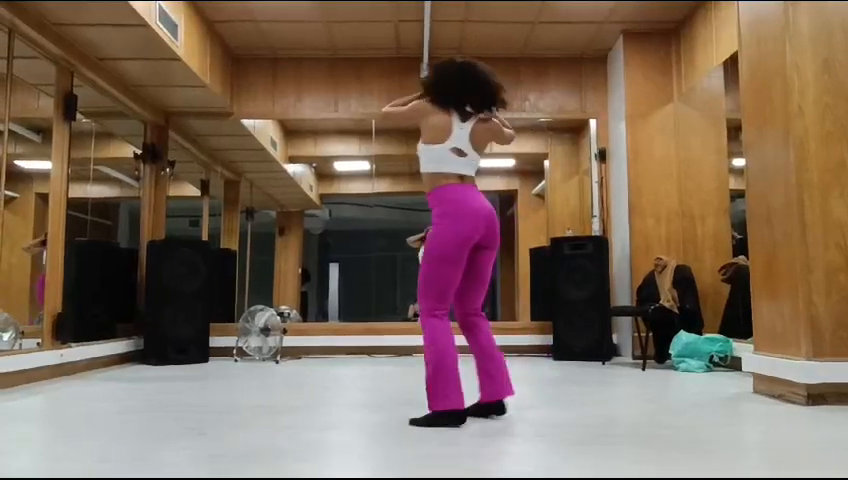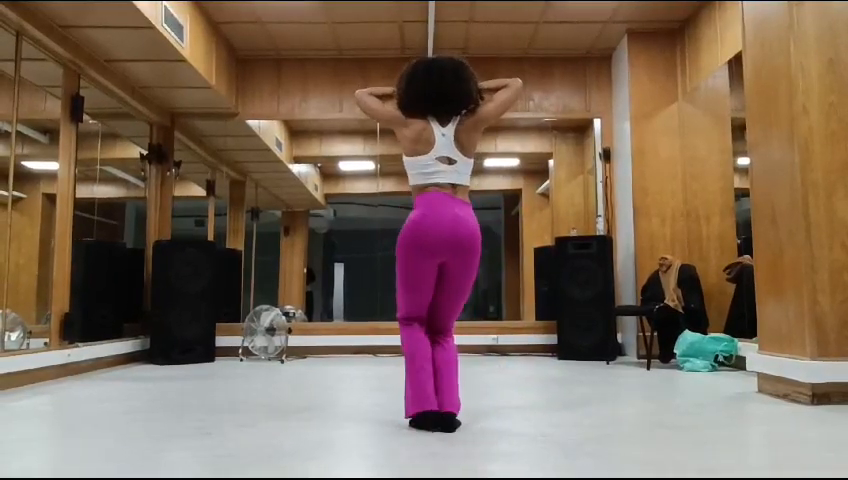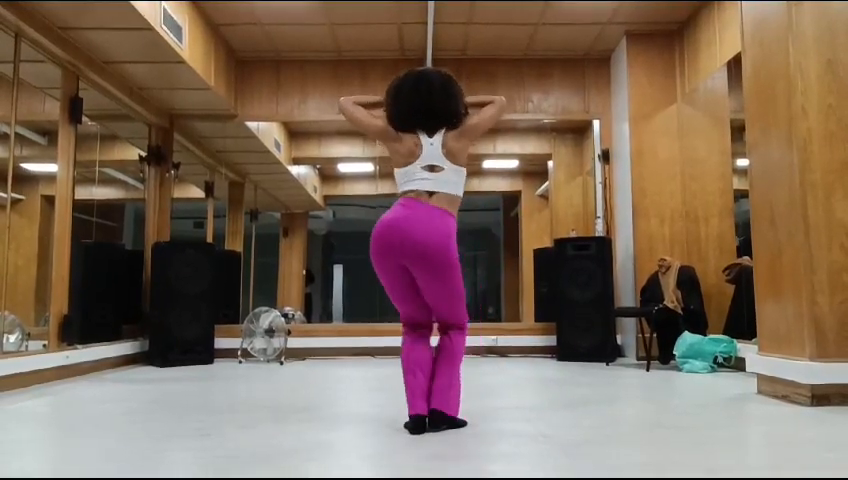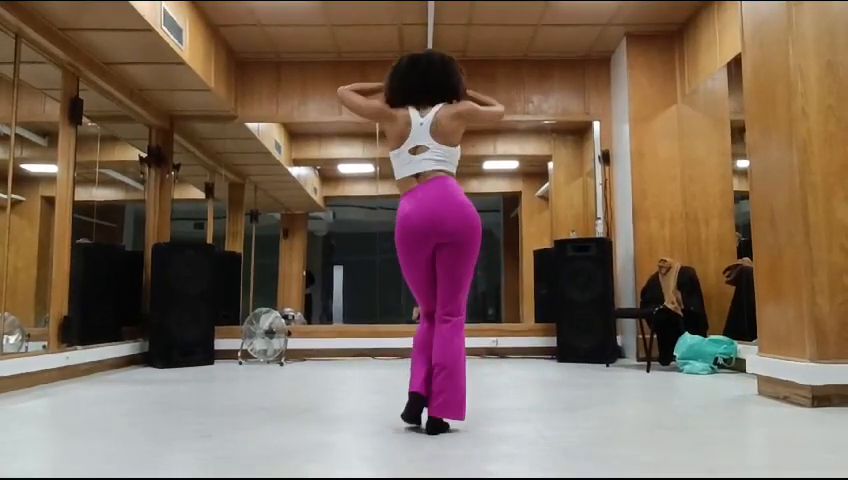
dt=1s
person 1, frame 1
left shoulder: (429, 110)
right shoulder: (484, 125)
left elbow: (387, 113)
right elbow: (510, 134)
left wrist: (424, 96)
right wrist: (485, 108)
left hip: (452, 213)
right hip: (482, 212)
left knee: (433, 309)
right knee: (470, 311)
left ankle: (447, 405)
right ankle: (493, 395)
person 1, frame 2
left shoulder: (407, 125)
right shoulder: (471, 124)
left elbow: (362, 96)
right elbow: (514, 85)
left wrist: (400, 90)
right wrist: (476, 88)
left hip: (425, 223)
right hip: (466, 227)
left knee: (412, 320)
right knee: (441, 328)
left ankle: (424, 407)
right ankle: (448, 410)
person 1, frame 3
left shoulder: (397, 139)
right shoulder: (459, 136)
left elbow: (346, 104)
right elbow: (499, 103)
left wrist: (386, 99)
right wrist: (460, 101)
left hip: (391, 230)
right hip: (435, 237)
left knee: (415, 325)
right knee: (453, 326)
left ankle: (418, 412)
right ankle: (442, 409)
person 1, frame 4
left shoulder: (392, 116)
right shoulder: (456, 113)
left elbow: (344, 93)
right elbow: (499, 110)
left wrist: (386, 87)
right wrist: (462, 92)
left hip: (412, 219)
right hip: (455, 209)
left knee: (430, 313)
right knee: (450, 314)
left ankle: (418, 393)
right ankle: (439, 413)
